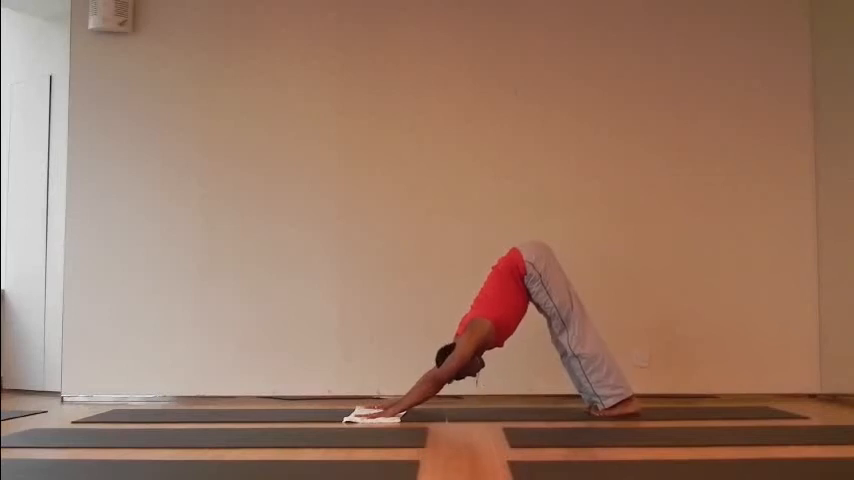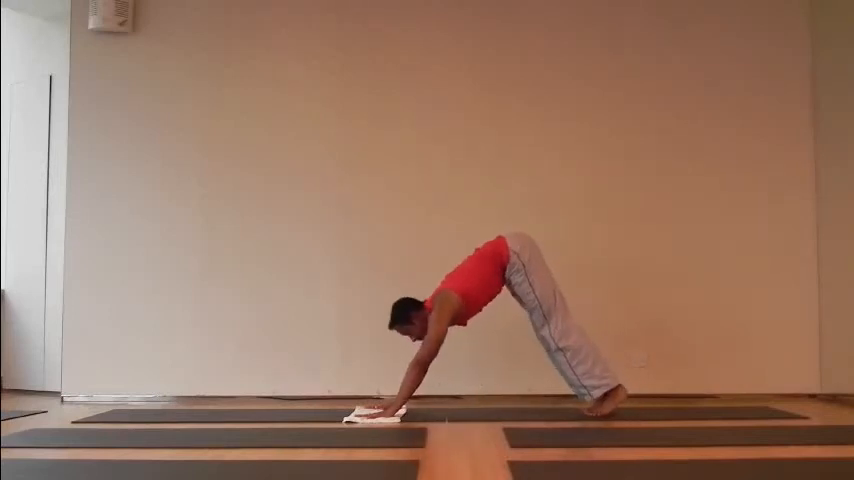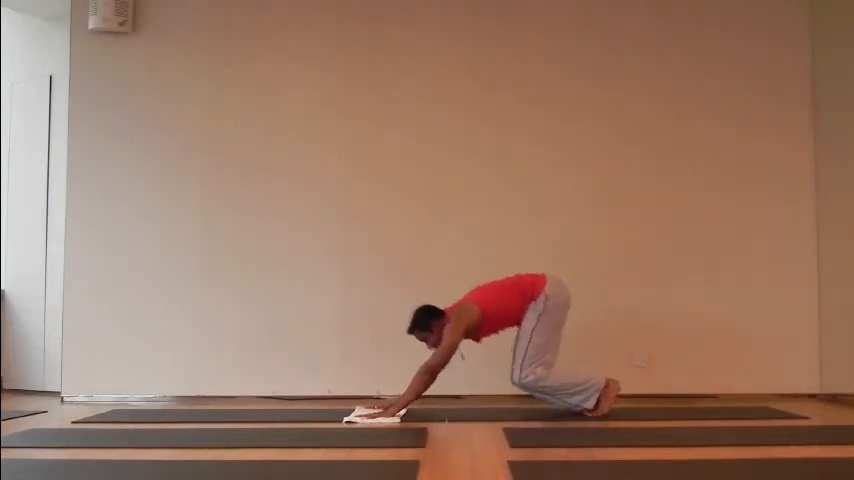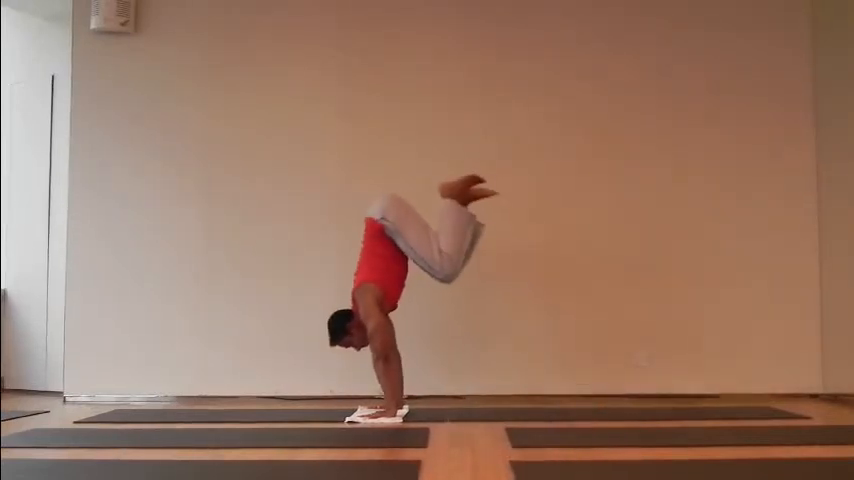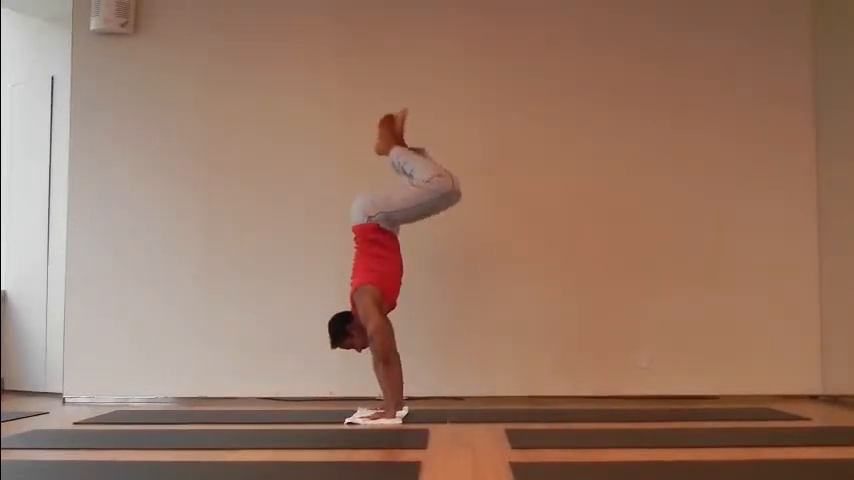
dt=1s
person 1, frame 1
left shoulder: (471, 339)
right shoulder: (468, 339)
left elbow: (436, 379)
right elbow: (436, 376)
left wrist: (396, 408)
right wrist: (399, 401)
left hip: (530, 264)
right hip: (527, 265)
left knee: (574, 334)
right knee: (567, 337)
left ankle: (619, 398)
right ankle: (606, 398)
person 1, frame 2
left shoulder: (440, 312)
right shoulder: (436, 311)
left elbow: (420, 363)
right elbow: (421, 363)
left wrist: (396, 405)
right wrist: (397, 400)
left hip: (513, 254)
right hip: (509, 257)
left knee: (556, 328)
right knee: (549, 329)
left ankle: (608, 389)
right ankle: (600, 389)
person 1, frame 3
left shoulder: (457, 323)
right shoulder: (456, 320)
left elbow: (430, 369)
right elbow: (431, 370)
left wrist: (398, 405)
right wrist: (400, 400)
left hip: (547, 296)
right hip: (544, 295)
left knee: (526, 377)
right knee: (528, 375)
left ankle: (600, 388)
right ankle: (596, 391)
person 1, frame 4
left shoulder: (366, 305)
left elbow: (383, 358)
right elbow: (388, 356)
left wrist: (392, 406)
right wrist: (395, 402)
right hip: (387, 221)
left ankle: (454, 198)
right ankle: (456, 200)
person 1, frame 5
left shoulder: (366, 308)
left elbow: (383, 358)
left wrist: (392, 408)
right wrist: (394, 405)
right hip: (375, 222)
left ankle: (392, 148)
